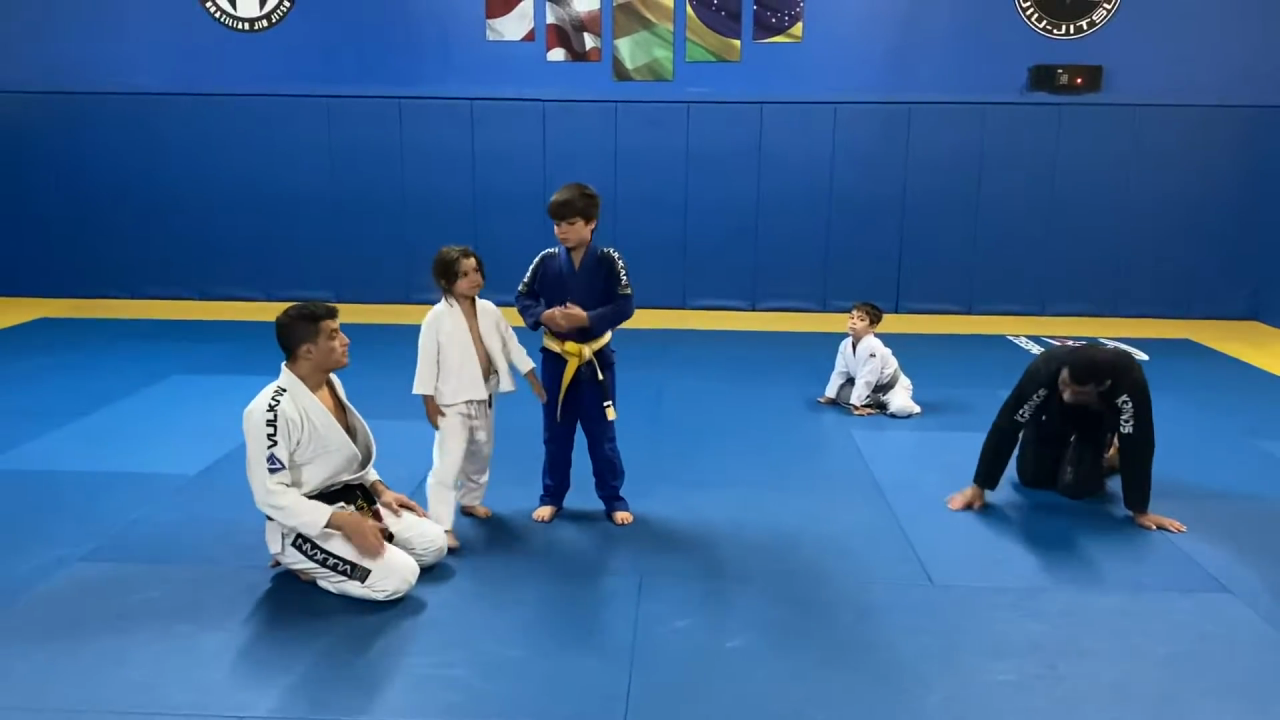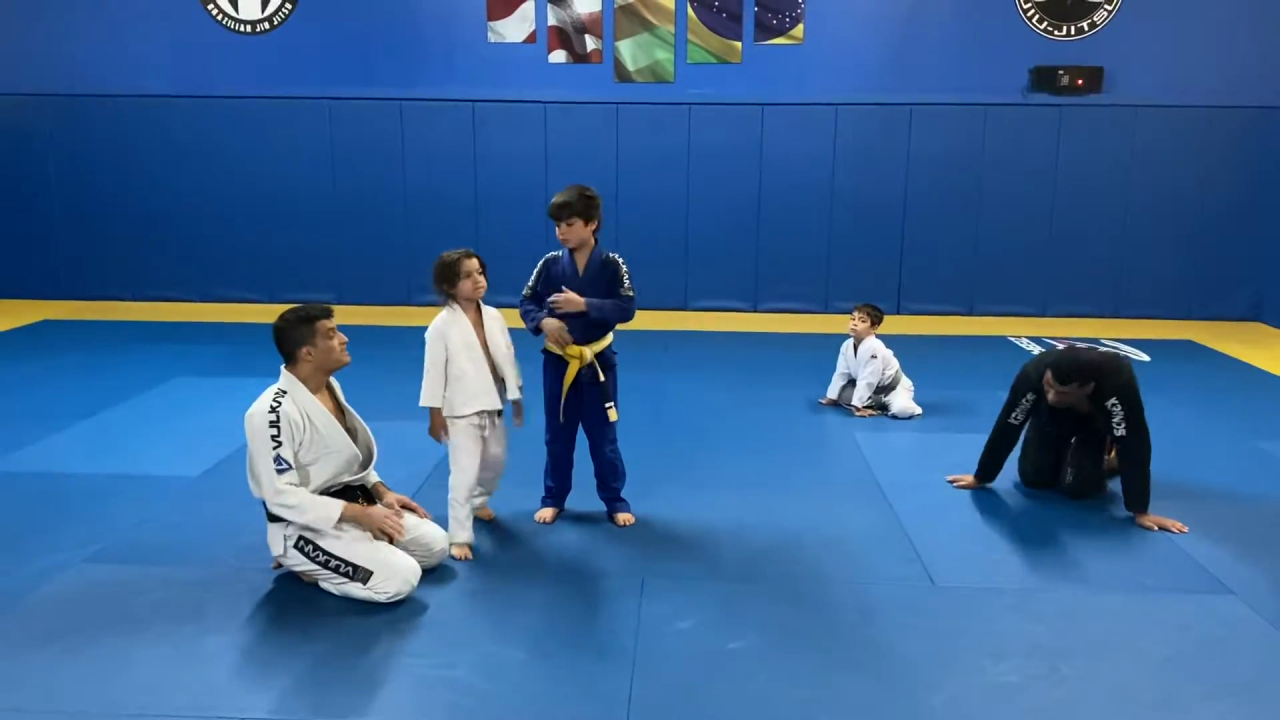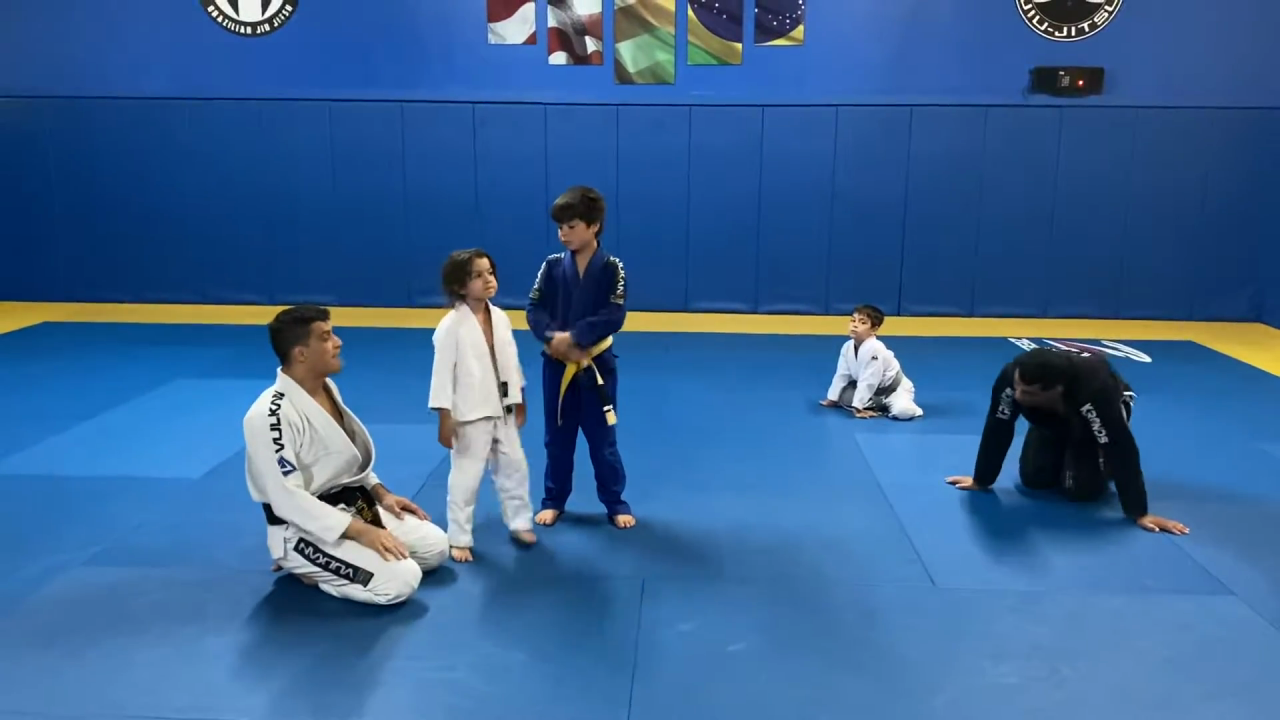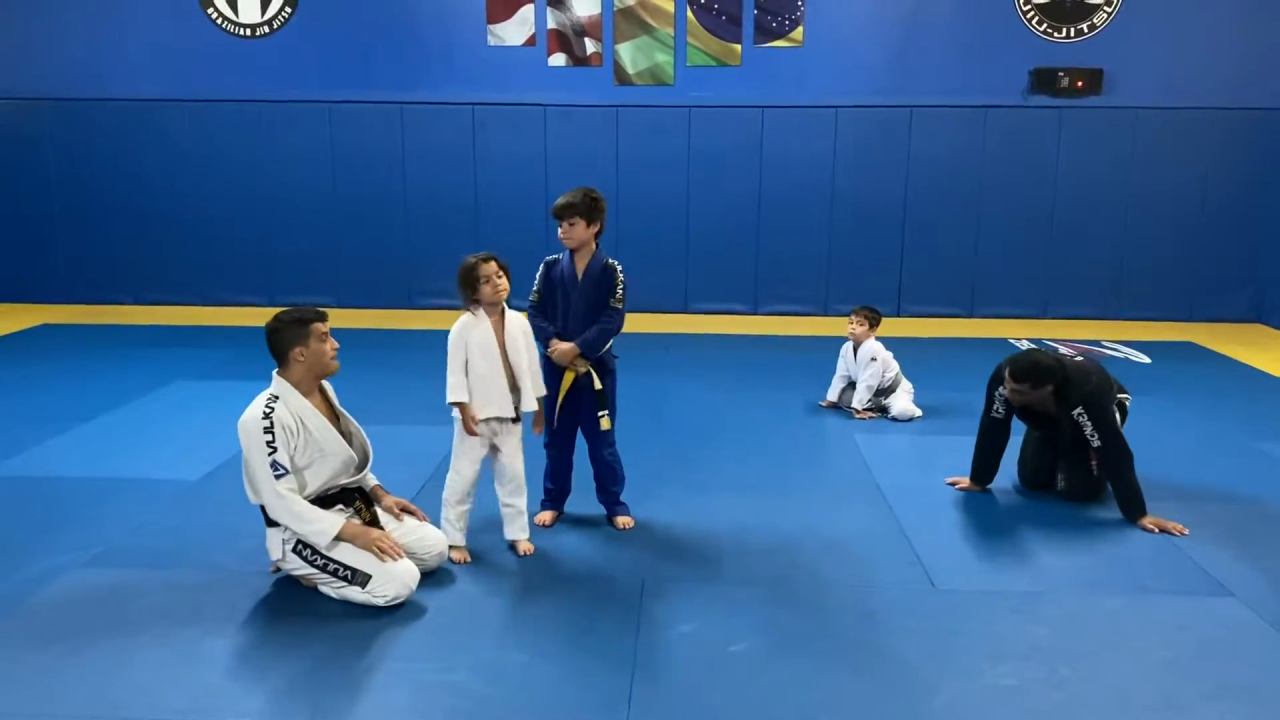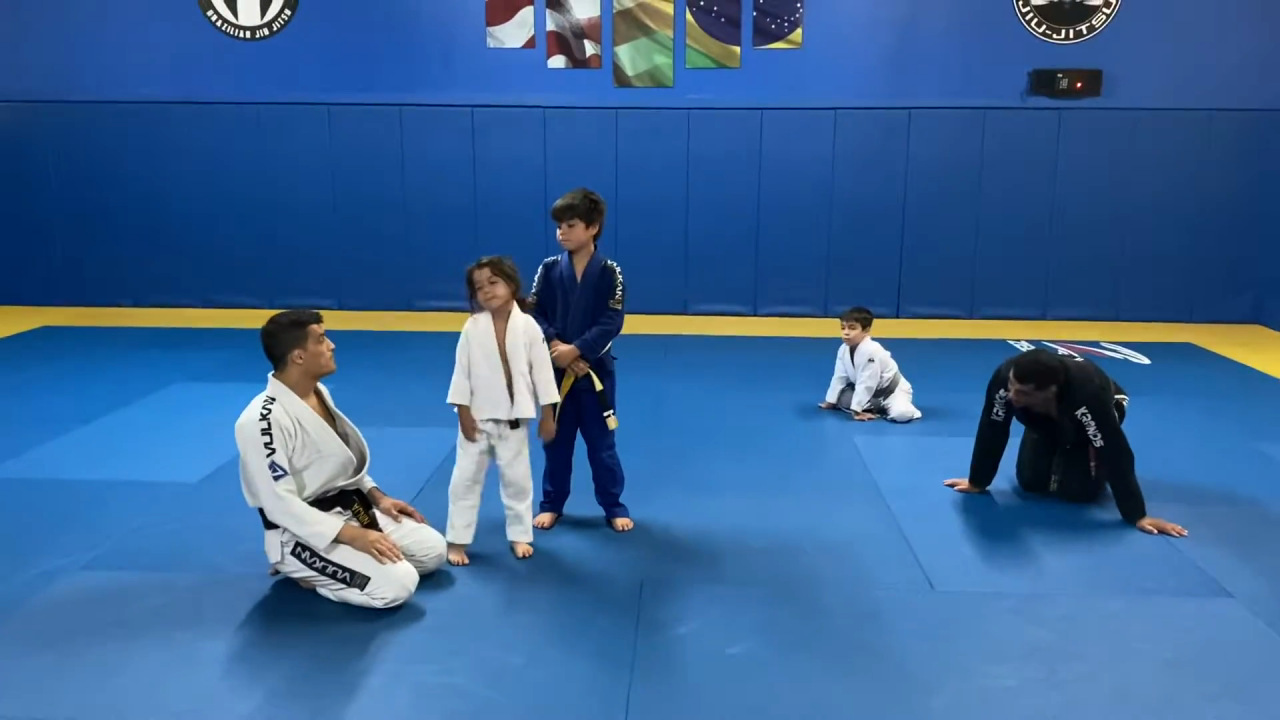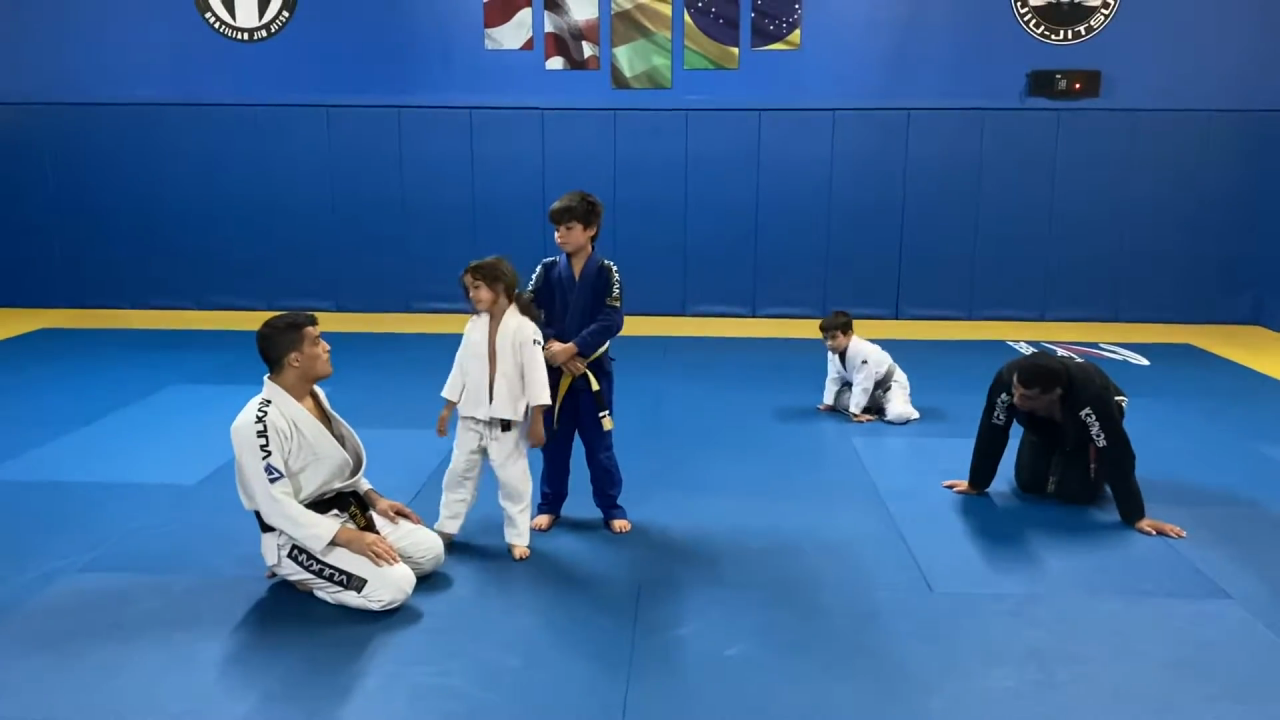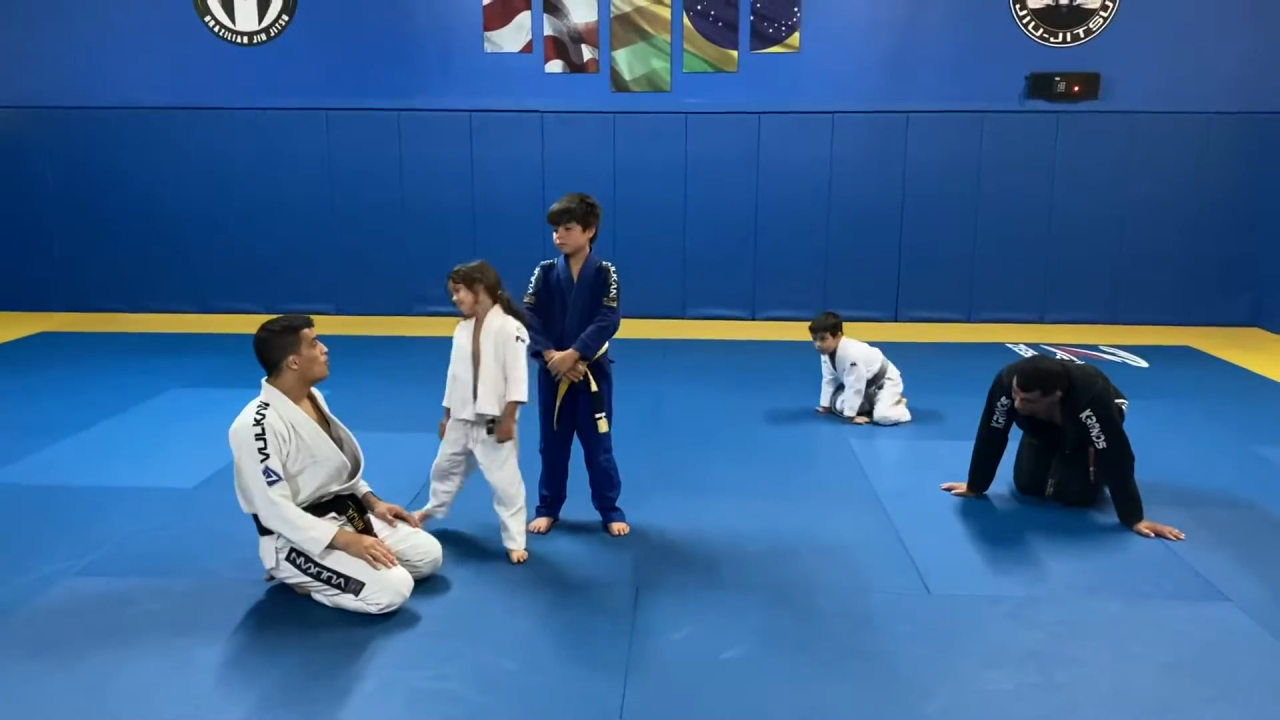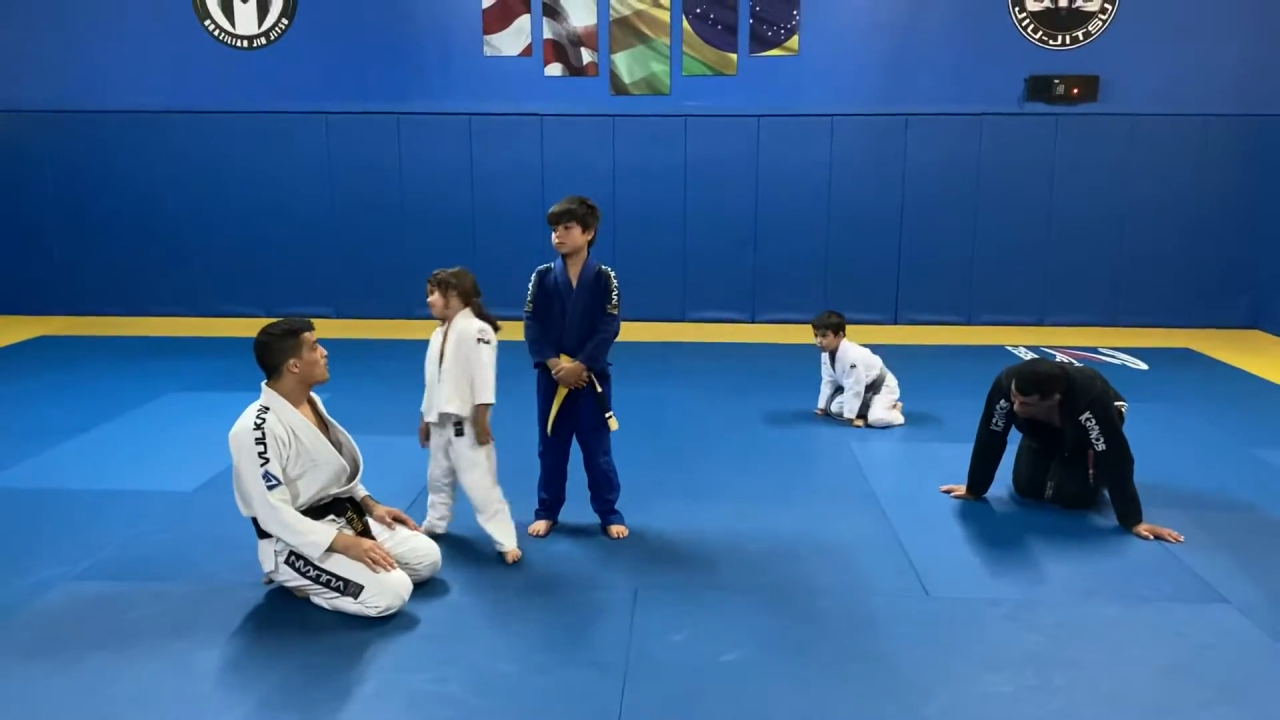
dt=0.2s
person 1, frame 1
left shoulder: (608, 260)
right shoulder: (546, 260)
left elbow: (625, 307)
right elbow: (523, 298)
left wrist: (588, 318)
right wrist: (541, 316)
left hip: (596, 359)
right hip: (556, 359)
left knee: (601, 434)
right knee: (556, 433)
left ankle: (613, 498)
right ankle: (552, 497)
person 1, frame 2
left shoulder: (612, 264)
right shoulder: (550, 263)
left elbow: (626, 309)
right elbow: (527, 303)
left wrist: (584, 305)
right wrist: (543, 322)
left hip: (597, 361)
right hip: (558, 361)
left knee: (603, 436)
right knee: (557, 435)
left ankle: (615, 500)
right ankle: (553, 498)
person 1, frame 3
left shoulder: (612, 268)
right shoulder: (552, 266)
left elbow: (612, 317)
right elbow: (534, 310)
left wrist: (572, 339)
right wrist: (553, 336)
left hip: (596, 364)
right hip: (557, 364)
left knee: (602, 438)
right knee: (557, 437)
left ankle: (615, 502)
right ankle: (554, 500)
person 1, frame 4
left shoulder: (610, 270)
right shoulder: (550, 267)
left elbow: (611, 322)
right elbow: (535, 313)
left wrist: (576, 349)
right wrist: (555, 344)
left hip: (595, 366)
right hip: (555, 366)
left knee: (601, 440)
right knee: (556, 439)
left ankle: (614, 503)
right ankle: (552, 501)
person 1, frame 5
left shoulder: (609, 272)
right shoulder: (549, 269)
left elbow: (611, 323)
right elbow: (532, 314)
left wrist: (575, 351)
right wrist: (556, 347)
left hip: (595, 368)
right hip: (555, 368)
left knee: (601, 442)
right knee: (556, 441)
left ankle: (613, 505)
right ankle: (551, 504)
person 1, frame 6
left shoulder: (607, 272)
right shoulder: (547, 269)
left elbow: (610, 322)
left wrist: (572, 348)
right wrist: (551, 346)
left hip: (593, 369)
right hip: (553, 370)
left knee: (599, 442)
right knee: (554, 442)
left ankle: (611, 507)
right ankle: (549, 505)
person 1, frame 7
left shoulder: (604, 273)
right shoulder: (545, 272)
left elbow: (606, 322)
right elbow: (530, 316)
left wrist: (573, 355)
right wrist: (550, 355)
left hip: (592, 371)
right hip: (552, 372)
left knee: (598, 445)
right knee: (552, 444)
left ankle: (610, 510)
right ankle: (548, 508)
person 1, frame 8
left shoulder: (604, 278)
right shoulder: (542, 277)
left elbow: (607, 330)
right elbow: (532, 326)
left wrist: (580, 366)
right wrist: (554, 364)
left hip: (591, 375)
right hip: (552, 376)
left knee: (597, 448)
right knee: (551, 448)
left ankle: (609, 513)
right ankle: (547, 511)
person 2, frame 1
left shoulder: (489, 310)
right shoulder: (437, 317)
left elbow: (511, 344)
right elbow: (427, 360)
left wrist: (533, 379)
right wrist: (429, 402)
left hip: (483, 398)
right hip: (452, 401)
left knee: (480, 455)
right knee: (448, 463)
left ankle: (470, 500)
right ankle: (440, 526)
person 2, frame 2
left shoulder: (493, 316)
right shoulder: (442, 325)
left elbow: (507, 358)
right elbow: (434, 371)
left wrist: (516, 397)
right wrist: (435, 415)
left hip: (494, 407)
right hip: (461, 411)
left knee: (495, 462)
right knee: (465, 474)
left ankle: (477, 502)
right ankle: (459, 536)
person 2, frame 3
left shoulder: (499, 317)
right shoulder: (451, 325)
right elbow: (442, 373)
left wrist: (518, 400)
right wrist: (445, 418)
left hip: (503, 411)
right hip: (469, 416)
left knee: (515, 467)
right knee: (466, 478)
left ankle: (519, 523)
right ankle: (459, 539)
person 2, frame 4
left shoulder: (519, 322)
right shoulder: (465, 326)
left elbow: (531, 366)
right elbow: (456, 372)
left wrist: (538, 406)
right wrist: (463, 411)
left hip: (510, 415)
right hip: (476, 415)
left knee: (512, 475)
right knee: (462, 478)
left ankle: (518, 533)
right ankle: (456, 540)
person 2, frame 5
left shoulder: (528, 326)
right shoulder: (473, 326)
left elbow: (542, 371)
right elbow: (462, 372)
left wrist: (547, 416)
right wrist: (463, 412)
left hip: (513, 419)
right hip: (478, 417)
left knee: (517, 478)
right knee: (465, 478)
left ankle: (520, 535)
right ankle: (456, 542)
person 2, frame 6
left shoulder: (525, 328)
right shoulder: (474, 325)
left elbow: (536, 376)
right elbow: (460, 368)
left wrist: (536, 421)
right wrist: (448, 407)
left hip: (507, 420)
right hip: (470, 416)
left knee: (514, 479)
right knee: (459, 473)
left ankle: (518, 537)
right ankle: (446, 528)
person 2, frame 7
left shoulder: (509, 327)
right shoulder: (463, 329)
left elbow: (517, 375)
right elbow: (455, 373)
left wrist: (508, 418)
right wrist: (448, 413)
left hip: (493, 421)
right hip: (463, 417)
left knee: (504, 480)
right knee: (445, 468)
left ankle: (515, 540)
right ankle: (433, 511)
person 2, frame 8
left shoulder: (476, 329)
right shoulder: (439, 333)
left elbow: (483, 377)
left wrist: (480, 419)
right wrist: (426, 418)
left hip: (467, 422)
right hip: (442, 422)
left knee: (479, 484)
right knee: (438, 478)
left ankle: (506, 541)
right ankle: (434, 525)
person 3, frame 1
left shoulder: (331, 383)
right shoulder: (271, 410)
right elbow: (271, 495)
left wrist: (379, 490)
right wrist: (344, 523)
left hip: (352, 502)
right hip: (304, 526)
left knee: (433, 542)
right knee: (398, 577)
right ankle: (300, 562)
person 3, frame 2
left shoulder: (328, 385)
right shoulder: (272, 413)
right elbow: (280, 496)
left wrist: (381, 491)
right wrist: (356, 514)
right hip: (304, 527)
left knee: (435, 544)
right knee: (400, 578)
right ankle: (304, 564)
person 3, frame 3
left shoulder: (325, 387)
right shoulder: (271, 415)
right elbow: (289, 500)
left wrist: (381, 493)
right wrist: (360, 532)
right hip: (305, 529)
left knee: (435, 547)
right knee: (400, 581)
left ankle: (325, 563)
right ankle: (303, 566)
person 3, frame 4
left shoulder: (322, 389)
right shoulder: (266, 418)
right elbow: (282, 503)
left wrist: (380, 494)
right wrist: (354, 534)
right hip: (303, 531)
left knee: (434, 548)
right knee: (399, 582)
left ankle: (331, 564)
right ankle: (302, 568)
person 3, frame 5
left shoulder: (318, 392)
right shoulder: (263, 420)
right elbow: (280, 504)
left wrist: (377, 496)
right wrist: (352, 536)
right hip: (302, 533)
left knee: (433, 550)
right knee: (397, 585)
left ankle: (326, 567)
right ankle: (302, 570)
person 3, frame 6
left shoulder: (314, 394)
right shoulder: (258, 423)
right elbow: (276, 507)
left wrist: (373, 498)
right wrist: (348, 538)
right hip: (299, 535)
left knee: (430, 551)
right knee: (394, 587)
left ankle: (323, 569)
right ankle: (299, 572)
person 3, frame 7
left shoulder: (312, 397)
right shoulder: (257, 425)
right elbow: (275, 510)
left wrist: (372, 501)
right wrist: (346, 542)
right hip: (297, 539)
left knee: (428, 555)
right knee: (392, 590)
left ankle: (318, 573)
right ankle: (297, 575)
person 3, frame 8
left shoulder: (310, 401)
right shoulder: (257, 429)
right elbow: (274, 515)
left wrist: (371, 505)
right wrist: (345, 545)
right hip: (296, 542)
left knee: (427, 558)
right knee: (390, 593)
left ankle: (321, 575)
right ankle: (295, 580)
person 4, frame 1
left shoulder: (1129, 380)
right shoulder: (1045, 370)
left elbow: (1138, 445)
right elbow: (1007, 425)
left wrist: (1140, 511)
right wrist: (979, 486)
left hip: (1098, 421)
right hip: (1053, 417)
left knee: (1075, 486)
right knee: (1032, 477)
left ankle: (1109, 456)
right ankle: (1067, 450)
person 4, frame 2
left shoulder: (1118, 383)
right shoulder: (1035, 374)
left elbow: (1134, 445)
right elbow: (1007, 429)
left wrist: (1140, 511)
right wrist: (981, 477)
left hip: (1099, 422)
right hip: (1054, 421)
left knee: (1077, 486)
right knee: (1033, 478)
left ankle: (1110, 458)
right ankle: (1068, 450)
person 4, frame 3
left shoulder: (1095, 389)
right shoulder: (1012, 376)
left elbow: (1121, 450)
right elbow: (997, 431)
left wrist: (1139, 513)
right wrist: (981, 480)
left hip: (1105, 410)
right hip: (1052, 419)
left knee: (1081, 488)
right knee: (1034, 479)
left ankle: (1102, 465)
right ankle: (1066, 453)
person 4, frame 4
left shoulder: (1087, 392)
right shoulder: (1005, 376)
left elbow: (1114, 453)
right elbow: (993, 431)
left wrist: (1138, 515)
right wrist: (978, 480)
left hip: (1101, 411)
right hip: (1048, 421)
left knee: (1078, 489)
right knee: (1032, 480)
left ankle: (1091, 465)
right ankle: (1062, 454)
person 4, frame 5
left shoulder: (1089, 393)
right shoulder: (1005, 376)
left elbow: (1116, 453)
right elbow: (991, 432)
left wrist: (1137, 516)
right wrist: (977, 482)
left hip: (1091, 420)
right hip: (1045, 424)
left knee: (1075, 490)
right knee: (1030, 482)
left ankle: (1094, 467)
right ankle: (1060, 454)
person 4, frame 6
left shoulder: (1092, 394)
right shoulder: (1007, 379)
left elbow: (1117, 454)
right elbow: (991, 434)
left wrist: (1136, 517)
right wrist: (976, 484)
left hip: (1088, 429)
right hip: (1044, 427)
left knee: (1074, 491)
right knee: (1029, 484)
left ankle: (1093, 468)
right ankle: (1058, 457)
person 4, frame 7
left shoulder: (1093, 397)
right shoulder: (1007, 381)
left elbow: (1117, 457)
right elbow: (991, 437)
left wrist: (1134, 519)
right wrist: (975, 486)
left hip: (1088, 433)
right hip: (1044, 430)
left knee: (1074, 493)
right knee: (1028, 486)
left ankle: (1095, 473)
right ankle: (1057, 459)
person 4, frame 8
left shoulder: (1092, 399)
right shoulder: (1006, 384)
left elbow: (1116, 460)
right elbow: (990, 439)
left wrist: (1133, 521)
right wrist: (974, 489)
left hip: (1087, 436)
right hip: (1043, 432)
left knee: (1074, 495)
right knee: (1026, 488)
left ankle: (1094, 474)
right ankle: (1056, 462)
